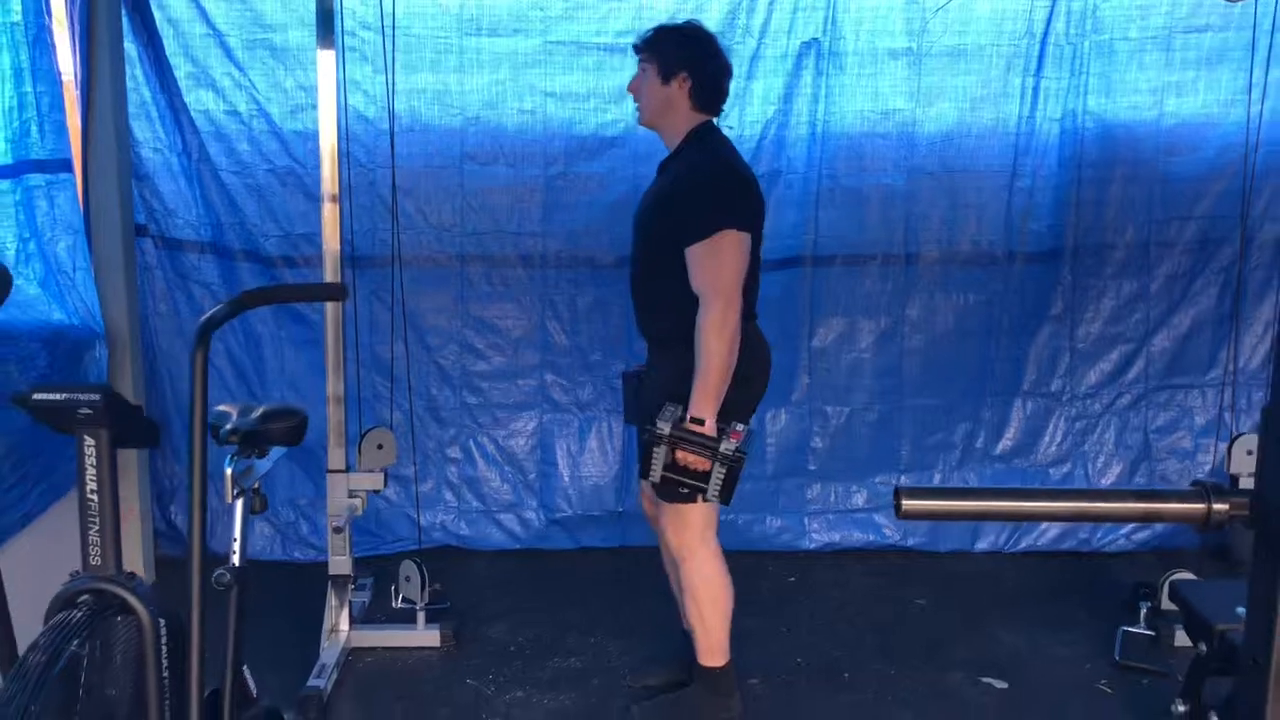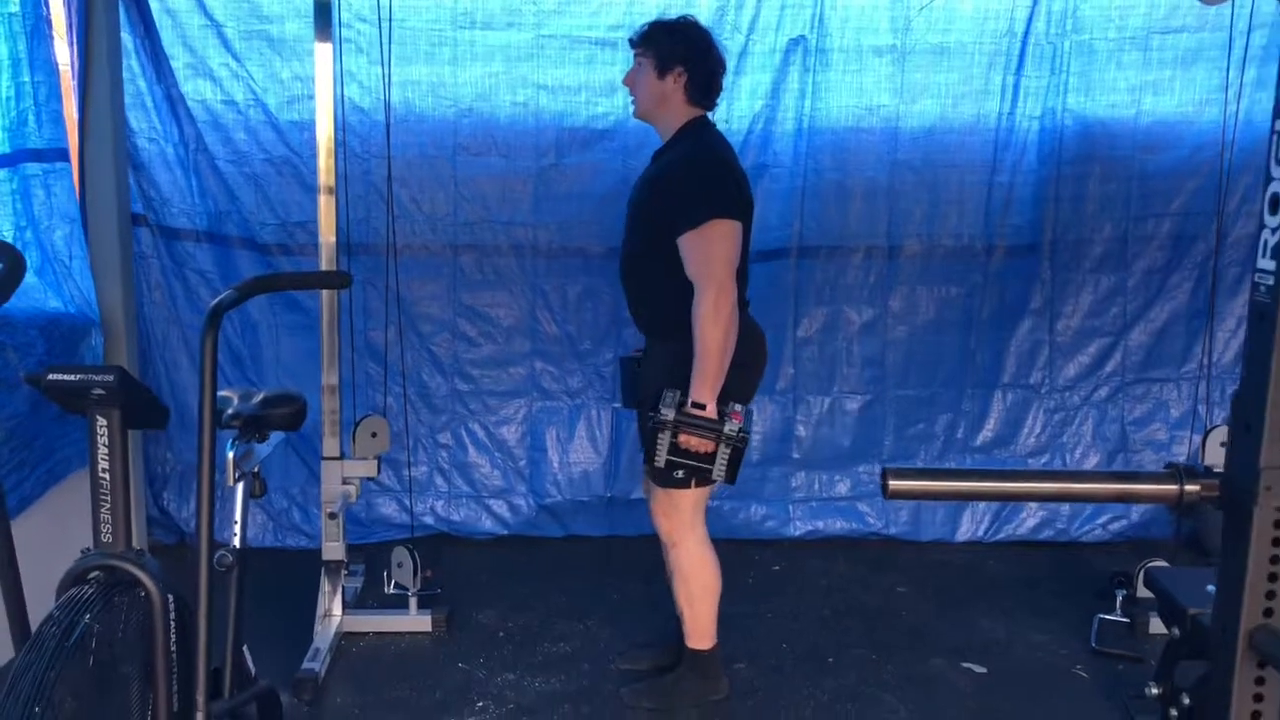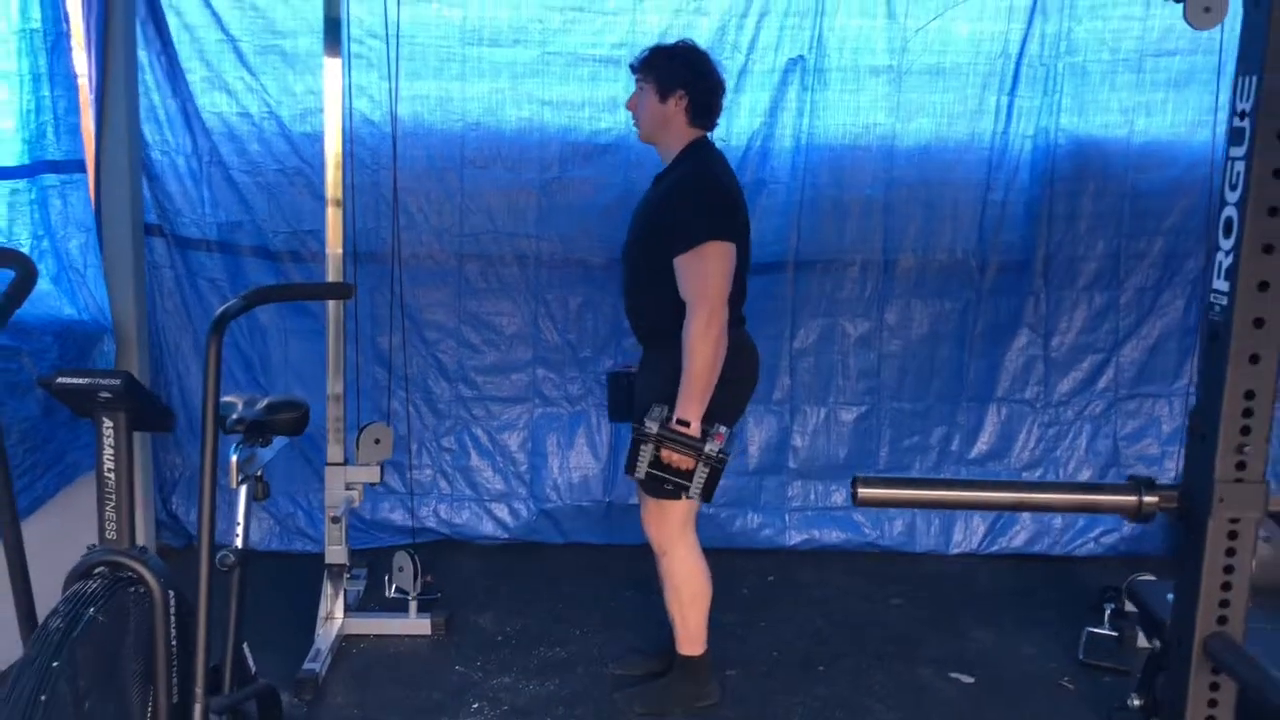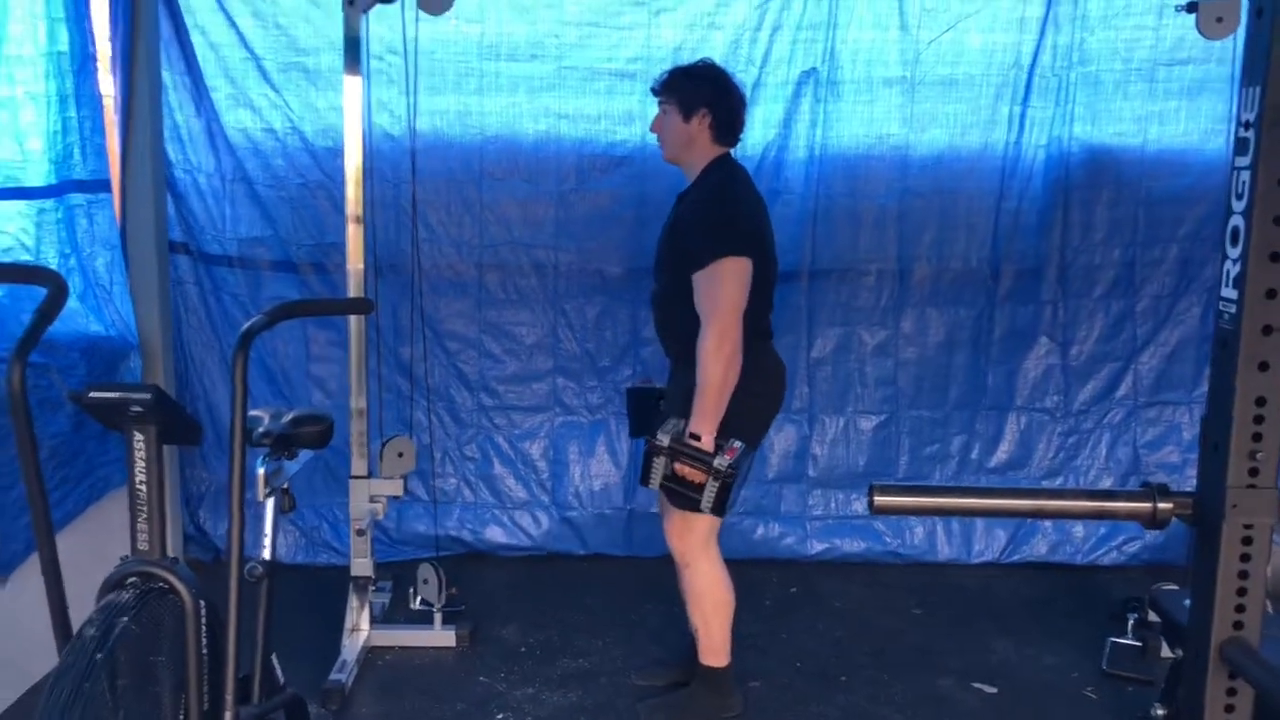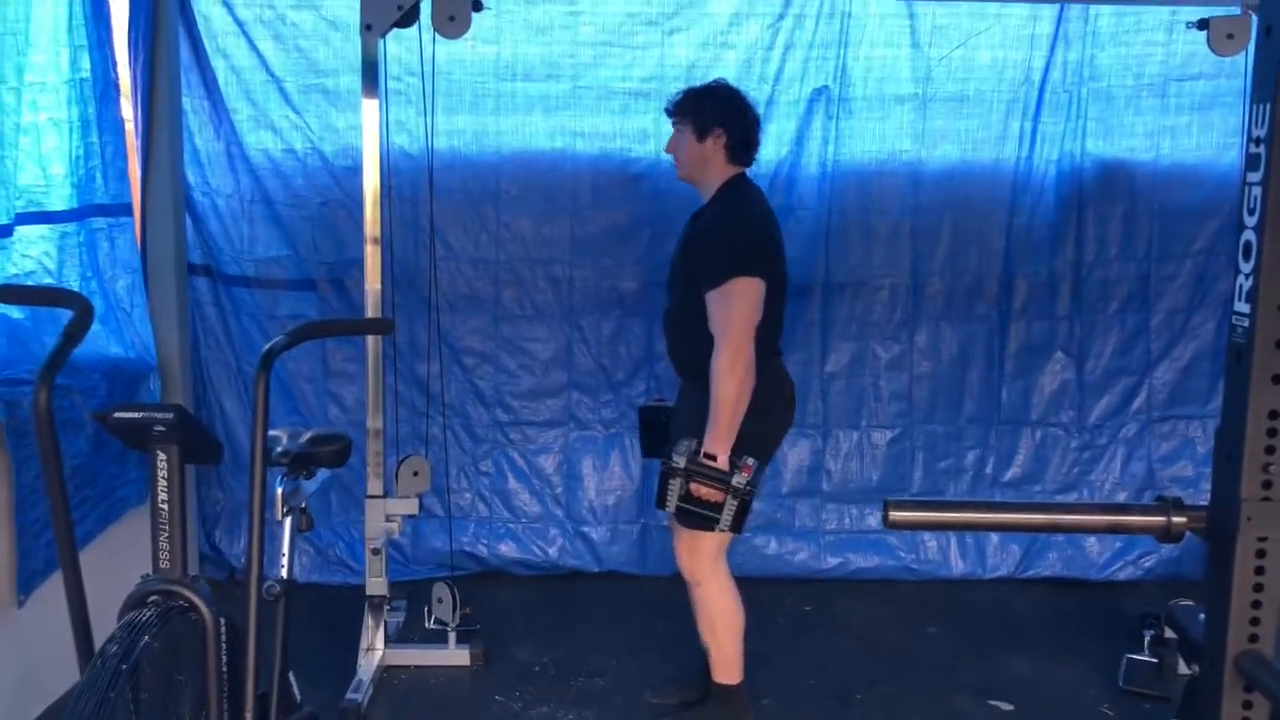
dt=0.5s
person 1, frame 1
left shoulder: (712, 174)
right shoulder: (685, 164)
left elbow: (720, 306)
left wrist: (702, 413)
left hip: (707, 372)
right hip: (676, 364)
left knee: (688, 530)
right knee: (662, 511)
right ankle: (698, 654)
person 1, frame 2
left shoulder: (699, 165)
right shoulder: (679, 155)
left elbow: (716, 293)
left wrist: (704, 398)
left hip: (702, 359)
right hip: (674, 352)
left knee: (676, 516)
right knee: (666, 503)
left ankle: (702, 668)
right ankle: (688, 639)
person 1, frame 3
left shoulder: (697, 186)
right shoulder: (684, 175)
left elbow: (707, 314)
left wrist: (689, 415)
left hip: (697, 373)
right hip: (672, 363)
left knee: (666, 522)
right knee: (660, 510)
right ankle: (681, 644)
person 1, frame 4
left shoulder: (717, 202)
right shoulder: (715, 192)
left elbow: (722, 329)
left wrist: (701, 429)
right wrist: (685, 404)
left hip: (728, 388)
right hip: (712, 380)
left knee: (689, 534)
right knee: (681, 520)
right ankle: (703, 656)
person 1, frame 5
left shoulder: (734, 221)
right shoulder: (723, 212)
left elbow: (736, 348)
left wrist: (716, 448)
right wrist: (694, 419)
left hip: (735, 409)
right hip: (711, 398)
left knee: (699, 552)
right knee: (692, 541)
